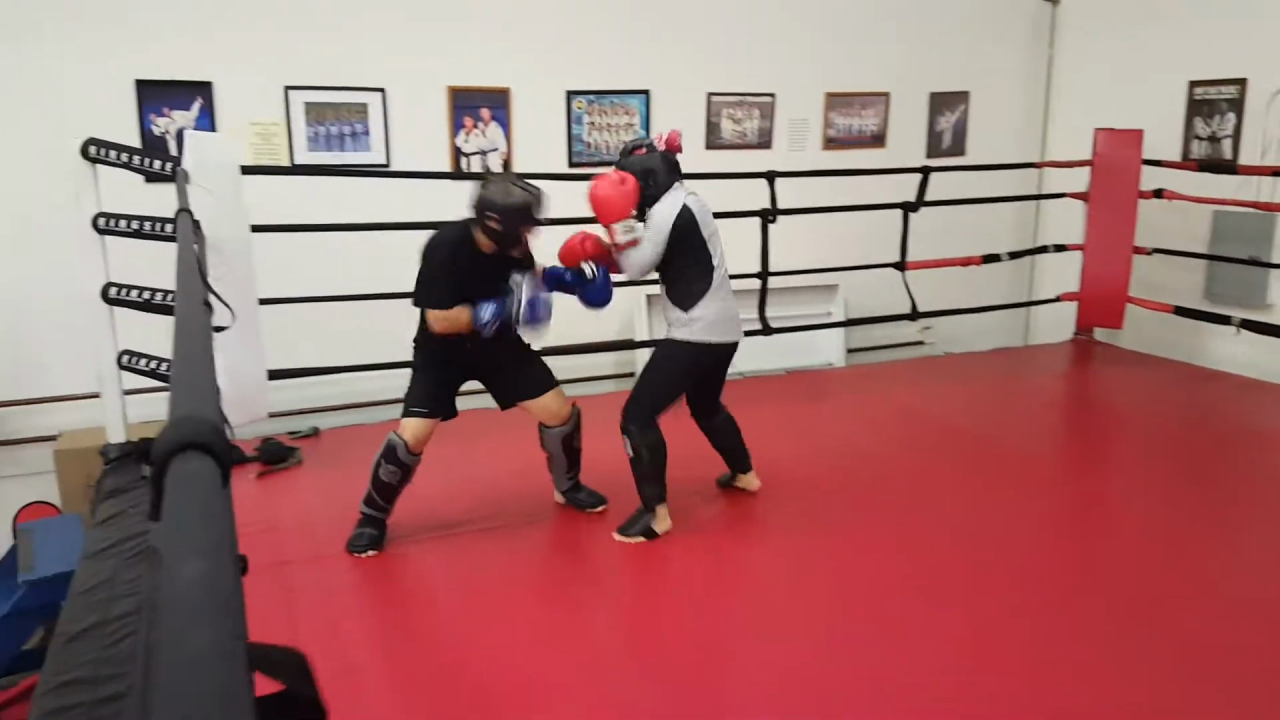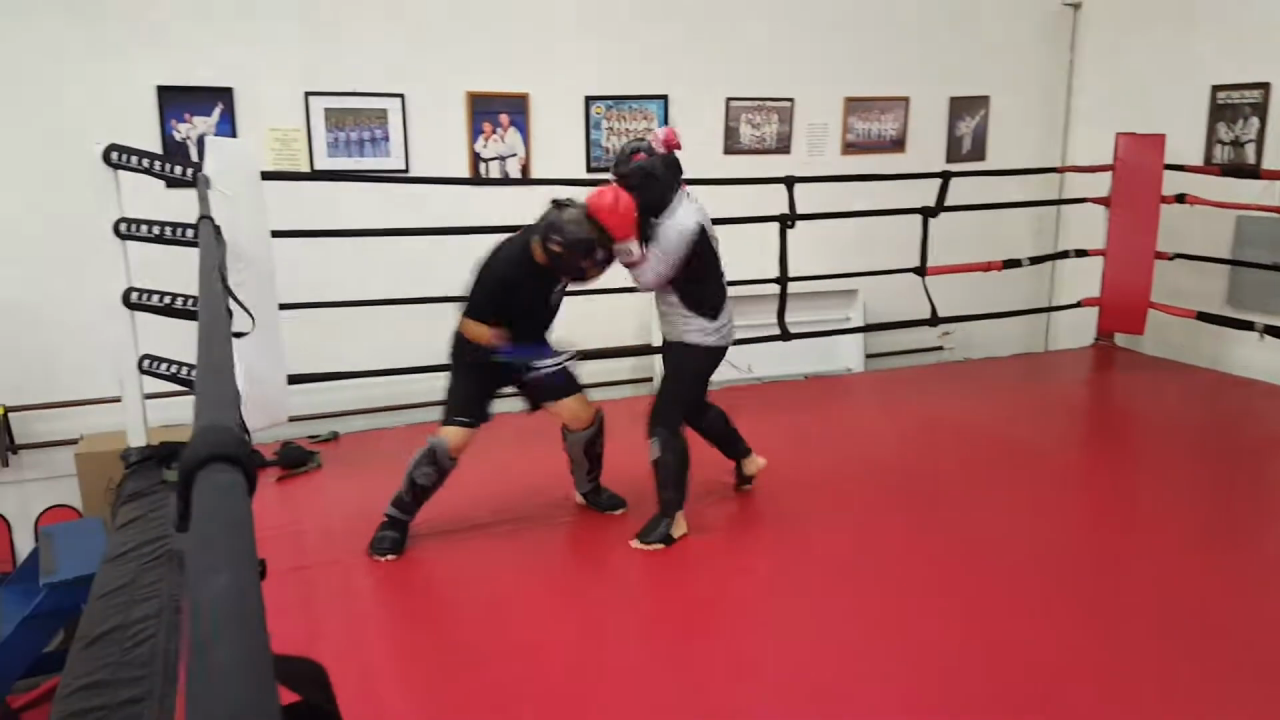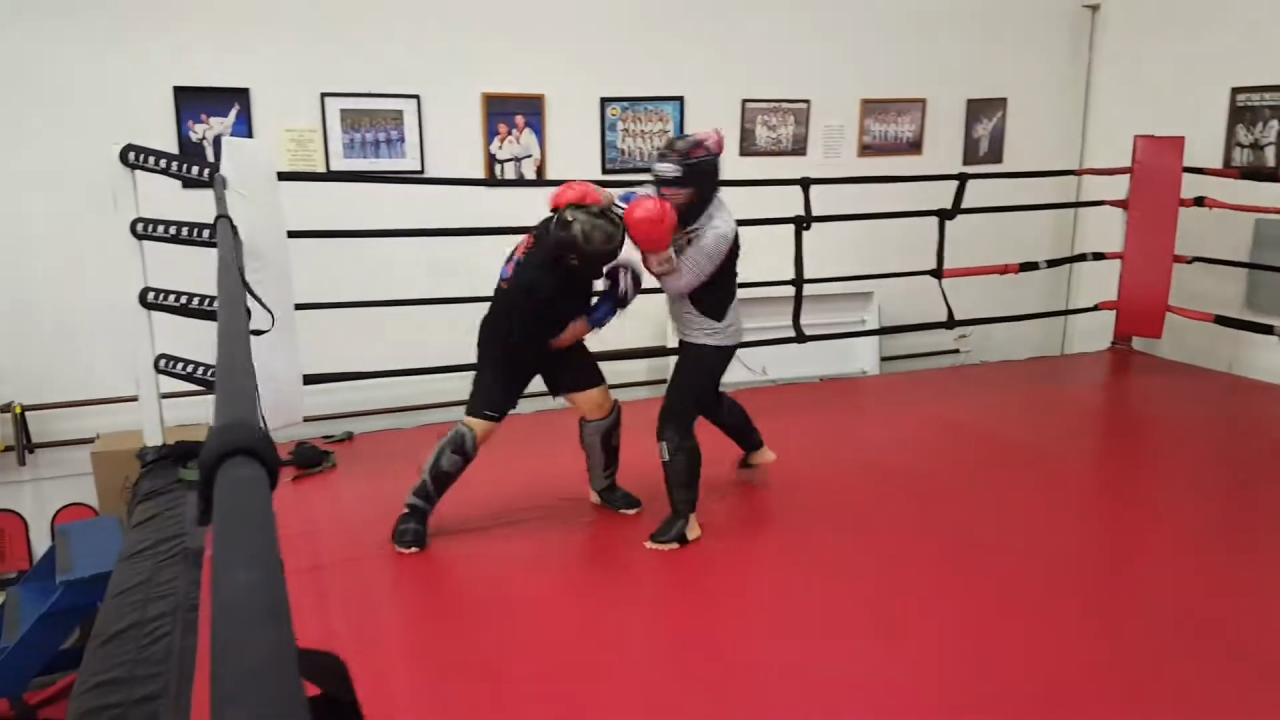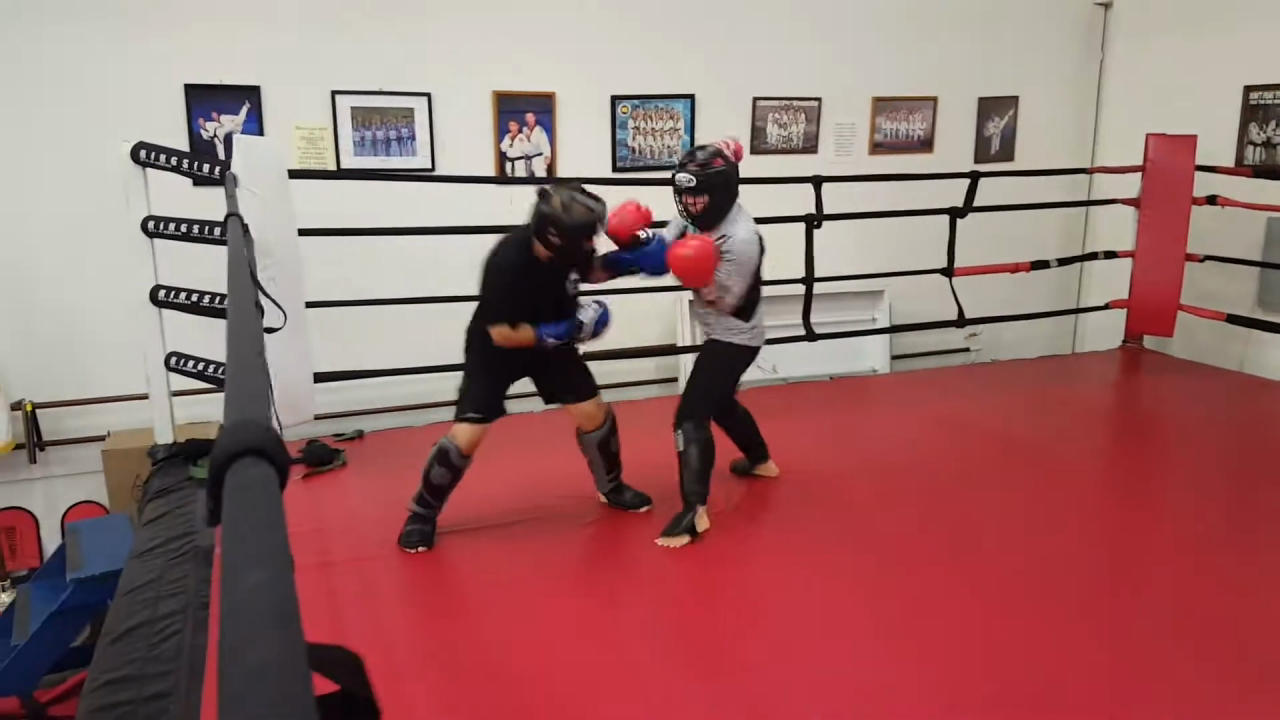
dt=0.2s
person 1, frame 1
left shoulder: (667, 207)
right shoulder: (687, 203)
left elbow: (637, 266)
right elbow: (654, 258)
left wrist: (618, 219)
right wrist: (605, 251)
left hip: (695, 334)
right hip: (724, 330)
left knee: (638, 415)
right knee: (706, 405)
left ankle: (656, 512)
right ankle: (744, 473)
person 1, frame 2
left shoulder: (683, 222)
right shoulder: (674, 208)
left elbow: (649, 277)
left wrist: (623, 236)
left hip: (700, 336)
right hip: (685, 332)
left knee: (665, 420)
right knee: (692, 406)
left ankle: (673, 517)
right ankle: (747, 460)
person 1, frame 3
left shoulder: (717, 230)
right shoulder: (678, 208)
left elbow: (676, 284)
left wrist: (655, 246)
left hip: (709, 337)
right hip: (699, 331)
left knee: (674, 421)
right knee: (708, 398)
left ankle: (685, 519)
right ankle: (757, 450)
person 1, frame 4
left shoulder: (742, 236)
right shoulder: (696, 219)
left elbow: (727, 302)
right elbow: (663, 248)
left hip: (735, 337)
right hip: (725, 334)
left knee: (691, 416)
right knee: (719, 401)
left ankle: (694, 512)
right ankle: (760, 460)
person 2, frame 1
left shoulder: (513, 243)
right shoulder: (446, 248)
left elbow: (531, 274)
right elbow: (439, 321)
left wrist: (571, 278)
right wrist: (505, 309)
left hip: (499, 344)
right hip: (442, 352)
left knee: (560, 411)
right knee: (411, 436)
left ankle: (568, 486)
right ankle: (373, 516)
person 2, frame 2
left shoulder: (556, 251)
right shoulder: (506, 266)
left elbow: (584, 271)
right elbow: (474, 329)
left wrist: (608, 249)
right wrist: (528, 356)
left hip: (530, 351)
right hip: (480, 354)
left knee: (583, 415)
right knee: (452, 441)
left ankle: (589, 489)
right ankle: (397, 518)
person 2, frame 3
left shoulder: (562, 229)
right shoulder: (537, 283)
right elbow: (561, 339)
left wrist: (613, 211)
right wrist: (611, 302)
left hip: (552, 332)
right hip: (507, 346)
left knee: (601, 406)
right knee: (477, 429)
left ankle: (603, 486)
right ankle: (416, 510)
person 2, frame 4
left shoulder: (567, 231)
right shoulder: (508, 263)
left elbow: (590, 271)
right elbow: (501, 335)
left wrist: (631, 259)
right wrist: (565, 330)
left hip: (555, 335)
right hip: (496, 350)
left knee: (594, 415)
right knee: (465, 437)
left ankle: (611, 487)
right ankle: (423, 513)
